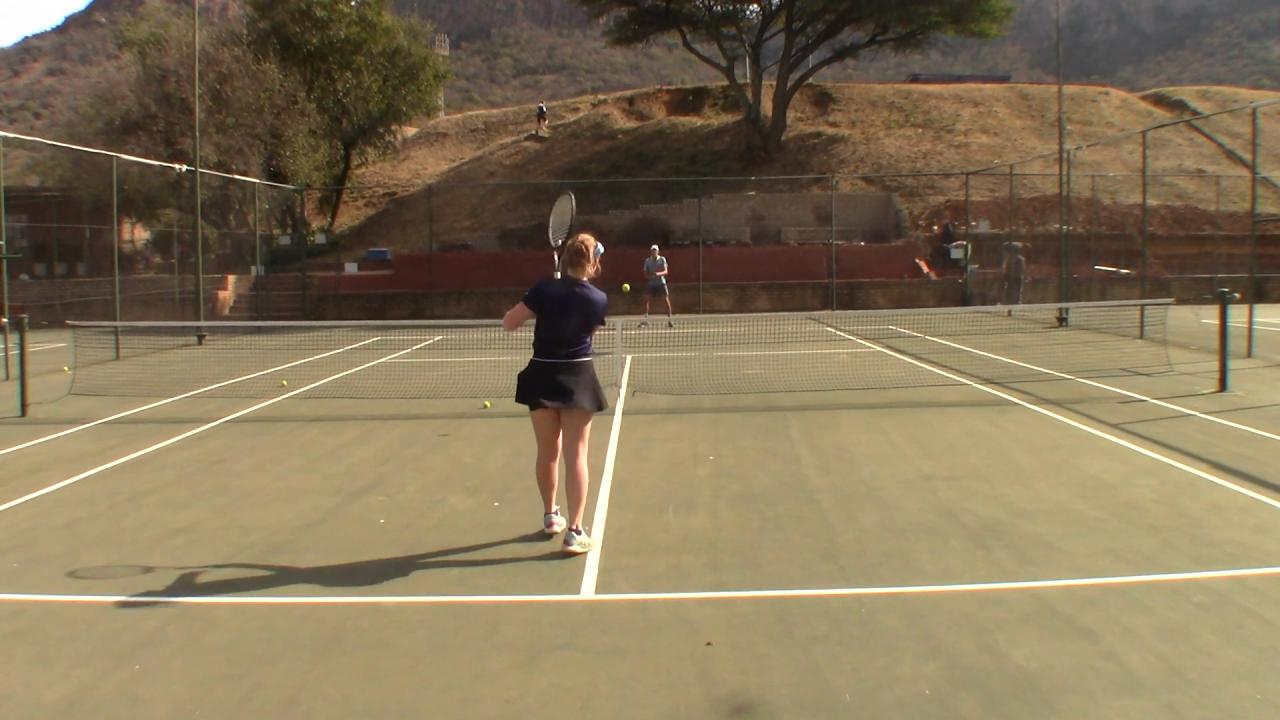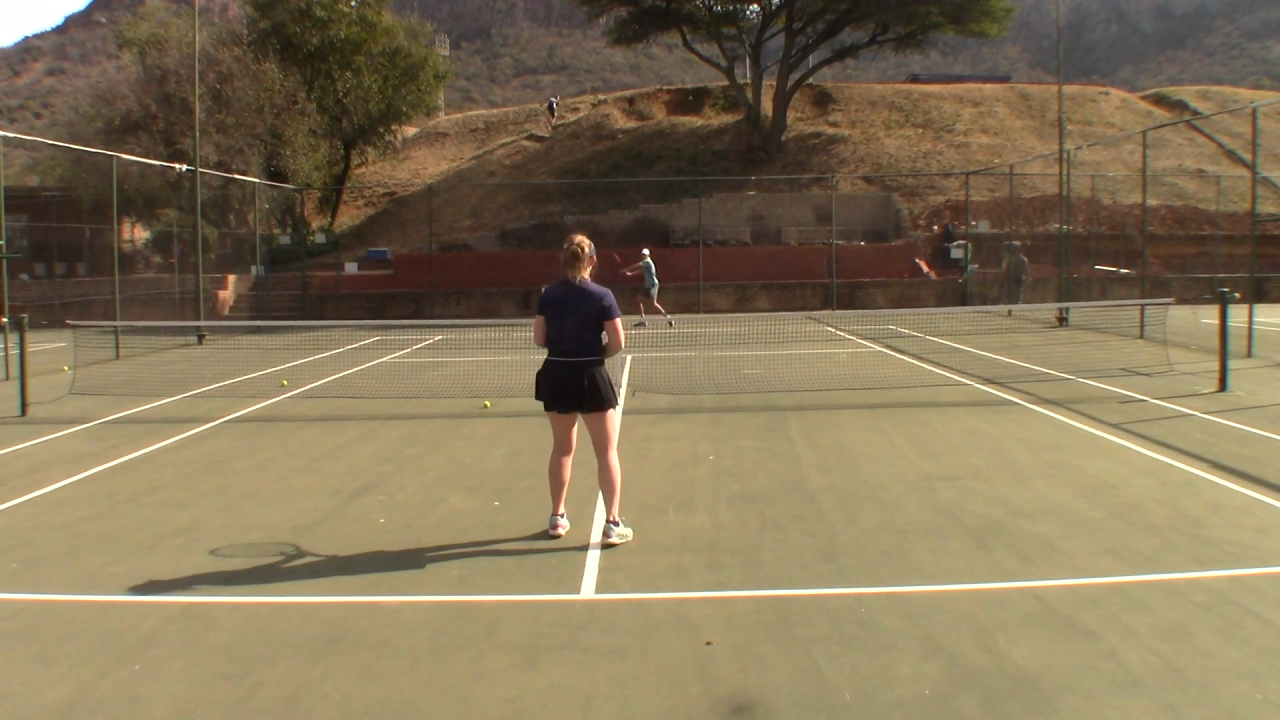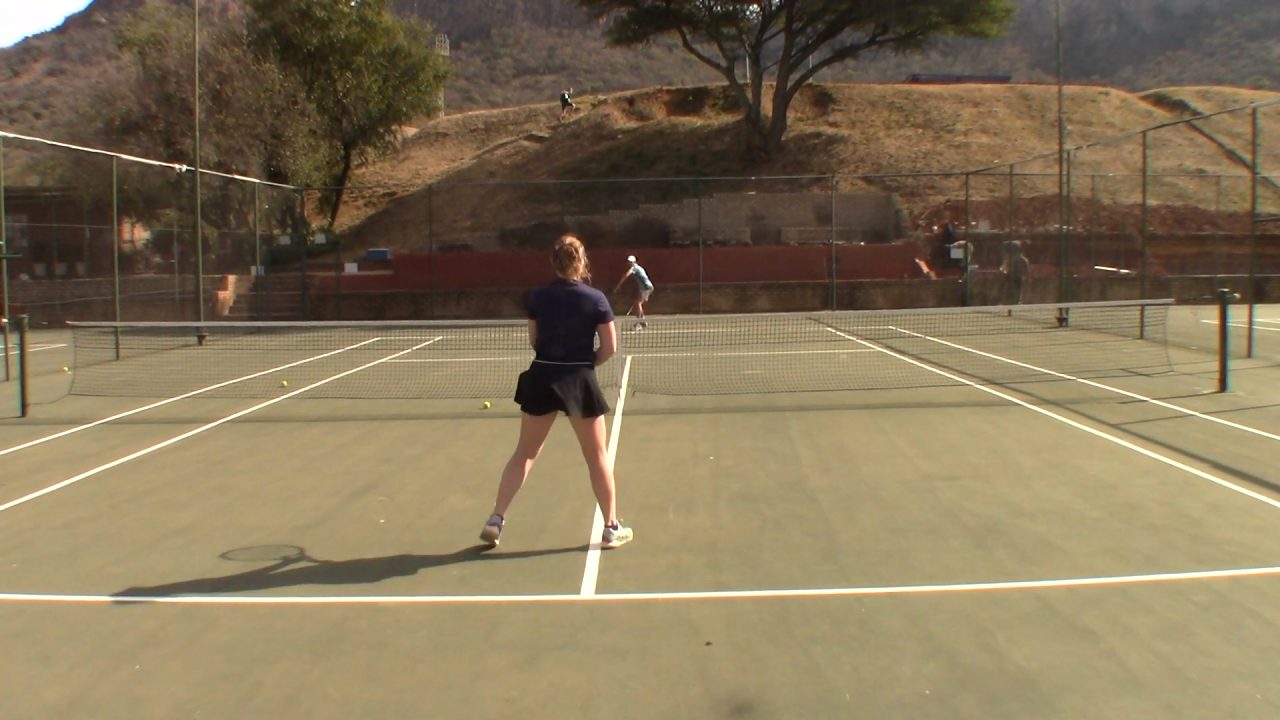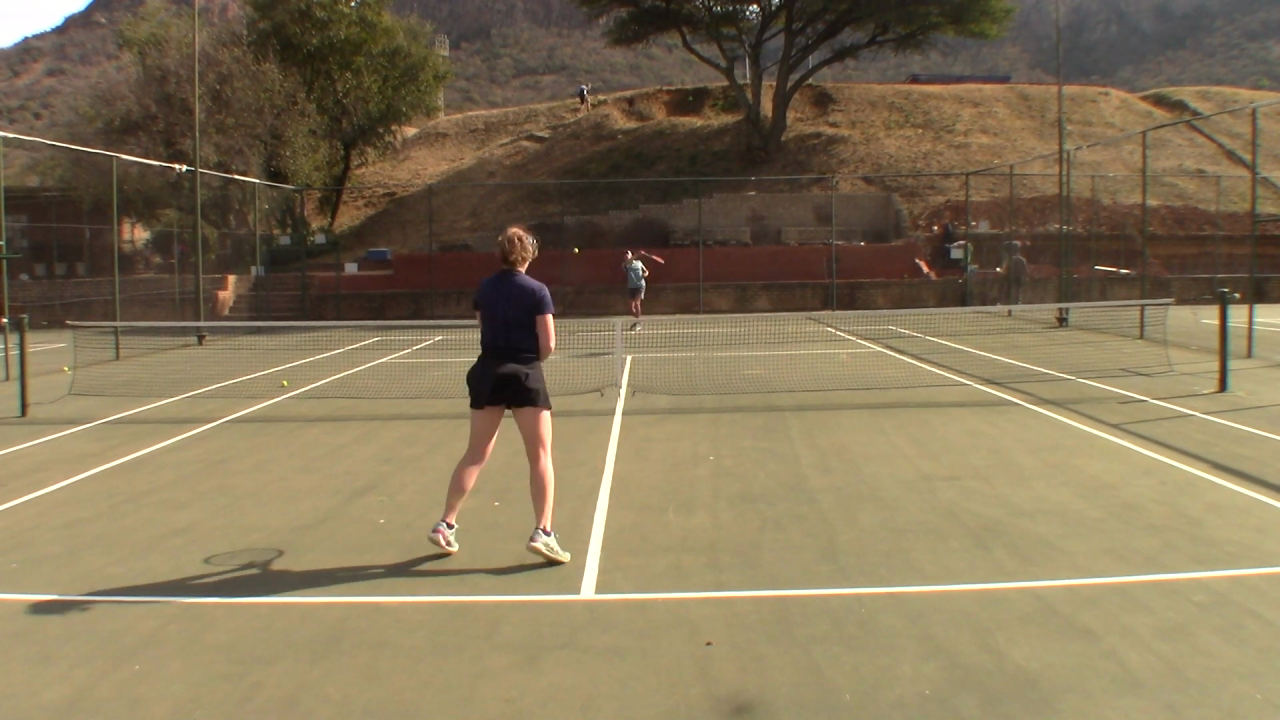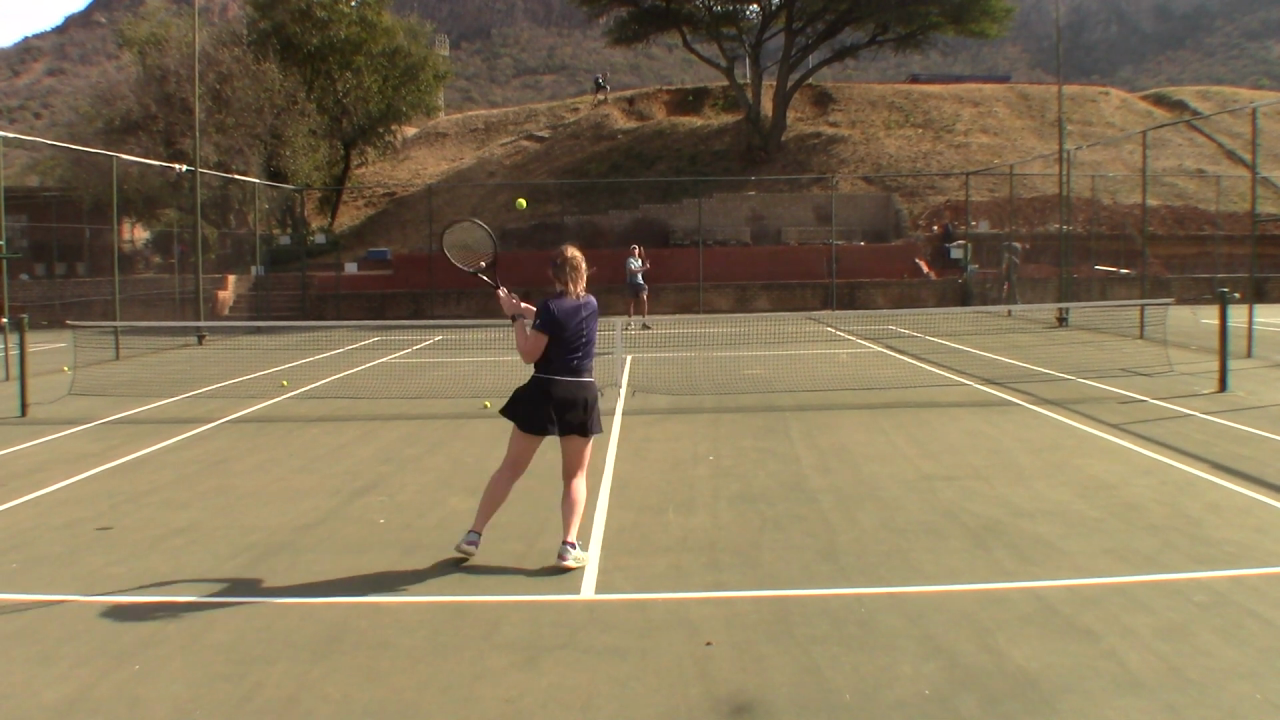
dt=0.5s
person 1, frame 1
left shoulder: (543, 289)
right shoulder: (598, 299)
left elbow: (509, 323)
left hip: (541, 376)
right hip: (578, 377)
left knee: (548, 450)
right knee: (576, 455)
left ankle: (551, 515)
right ankle: (574, 531)
person 1, frame 2
left shoulder: (549, 295)
right shoulder: (601, 296)
left elbow: (539, 340)
right elbow: (617, 344)
right wrist: (593, 353)
left hip: (555, 374)
right hip: (590, 376)
left knee: (562, 447)
right knee: (606, 451)
left ankle: (557, 517)
right ankle: (612, 524)
person 1, frame 3
left shoulder: (540, 297)
right shoulder: (595, 299)
left elbow: (533, 341)
right elbow: (609, 348)
left hip: (540, 380)
right hip: (579, 382)
left knee: (524, 455)
right knee: (597, 457)
left ankle: (495, 522)
right ankle: (611, 528)
person 1, frame 4
left shoulder: (486, 288)
right shoulder: (536, 291)
left elbow: (484, 328)
right elbow: (548, 344)
left hip: (488, 370)
right hip: (524, 374)
left knee: (476, 456)
right knee: (541, 457)
left ankle: (445, 525)
right ankle: (542, 533)
person 1, frame 5
left shoulder: (551, 307)
right shoulder: (592, 304)
left elbow: (530, 353)
left wrist: (518, 313)
right wrist: (521, 310)
left hip: (543, 394)
right hip: (581, 396)
left knee: (510, 470)
right knee: (576, 475)
left ankle: (474, 535)
right ankle: (569, 547)
